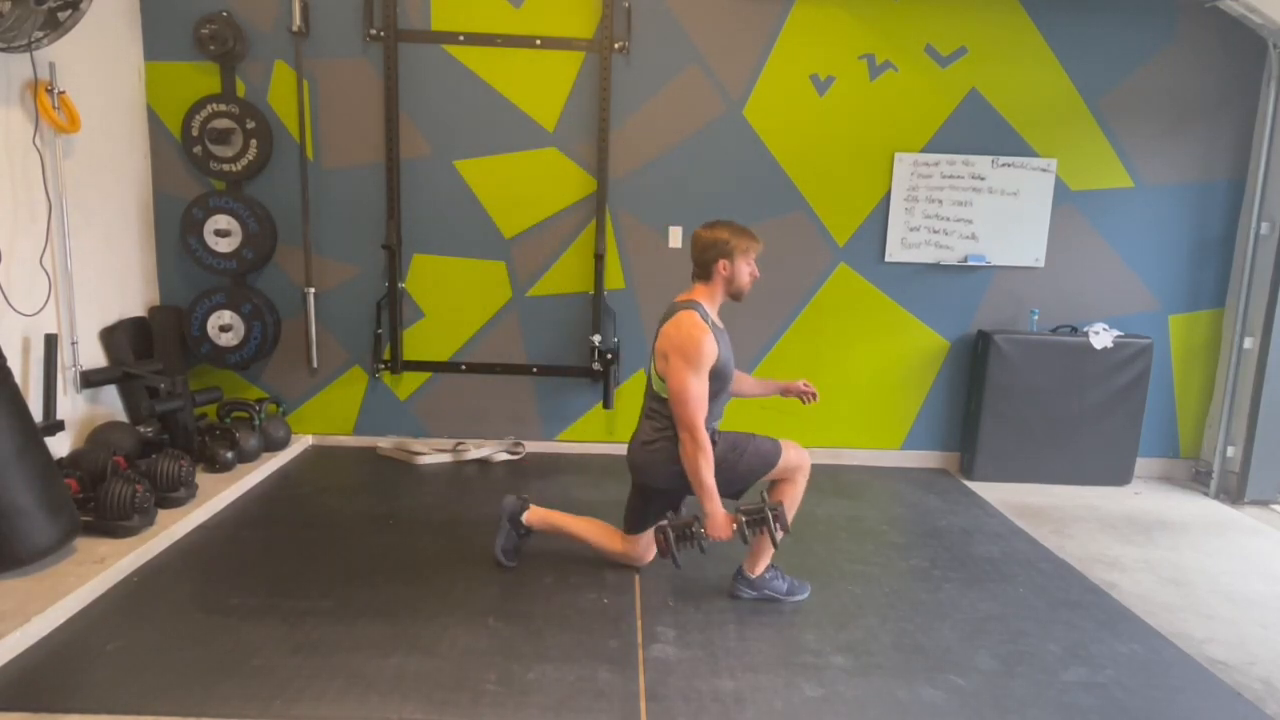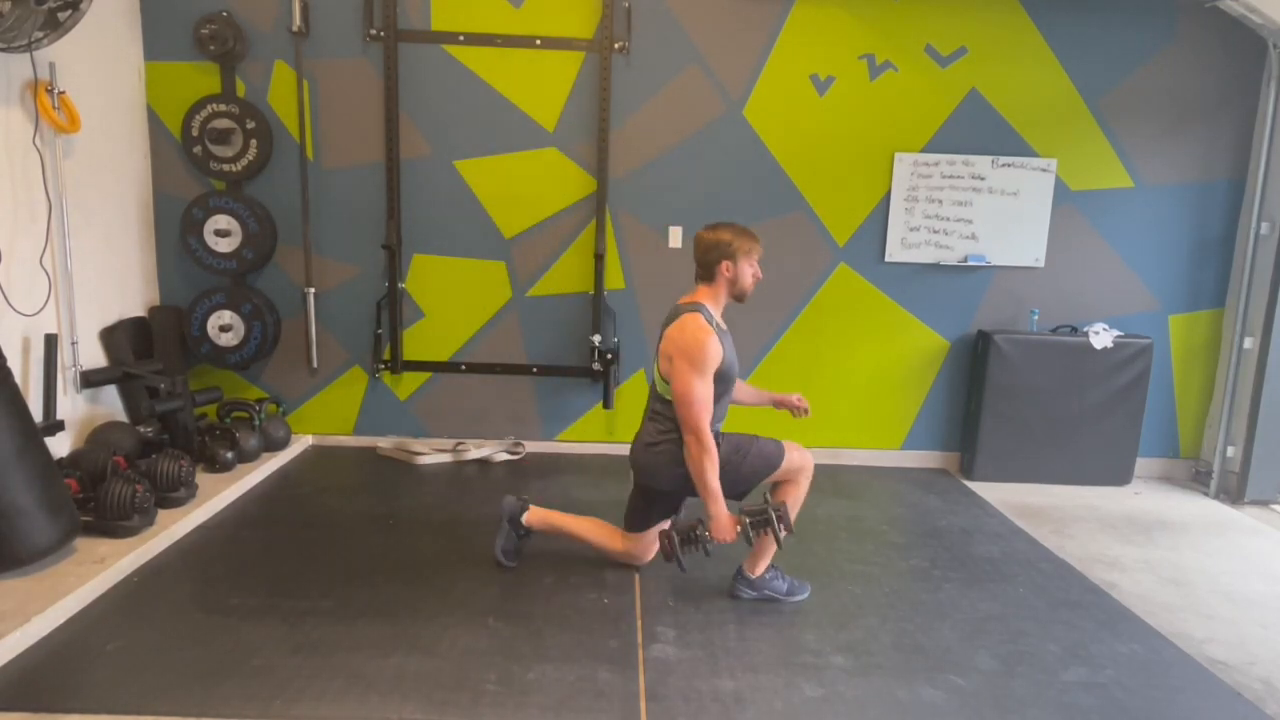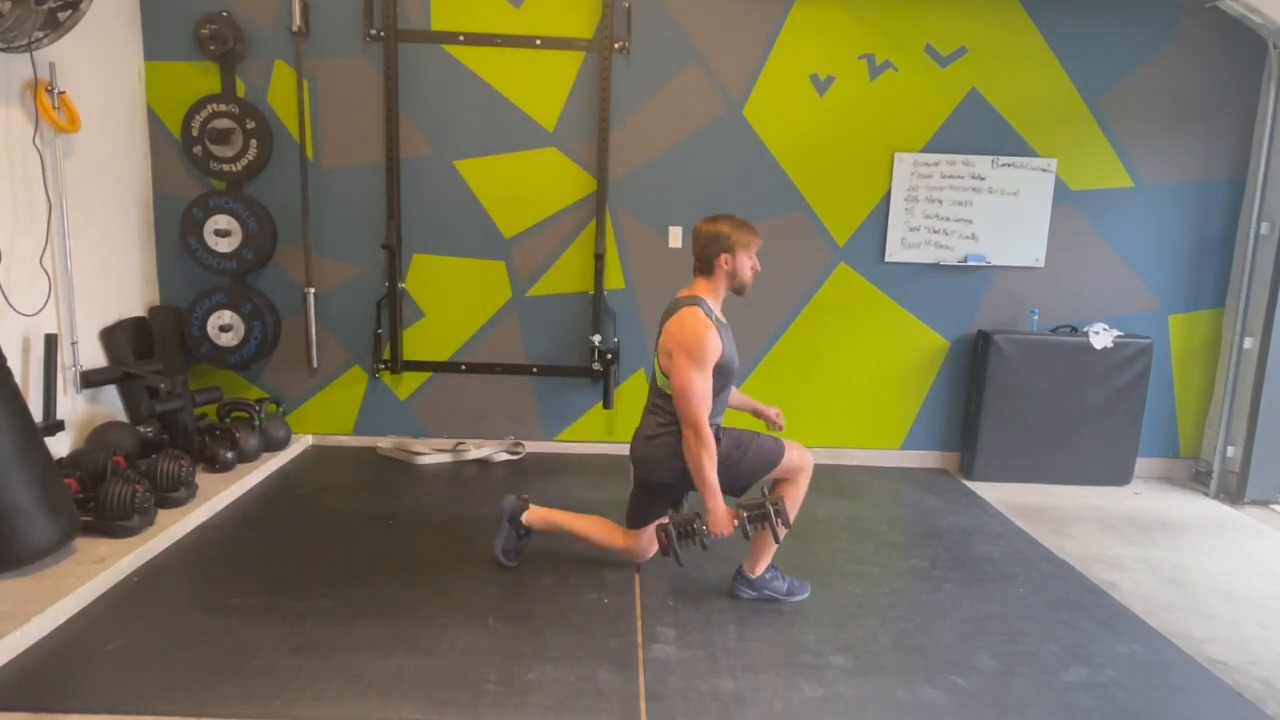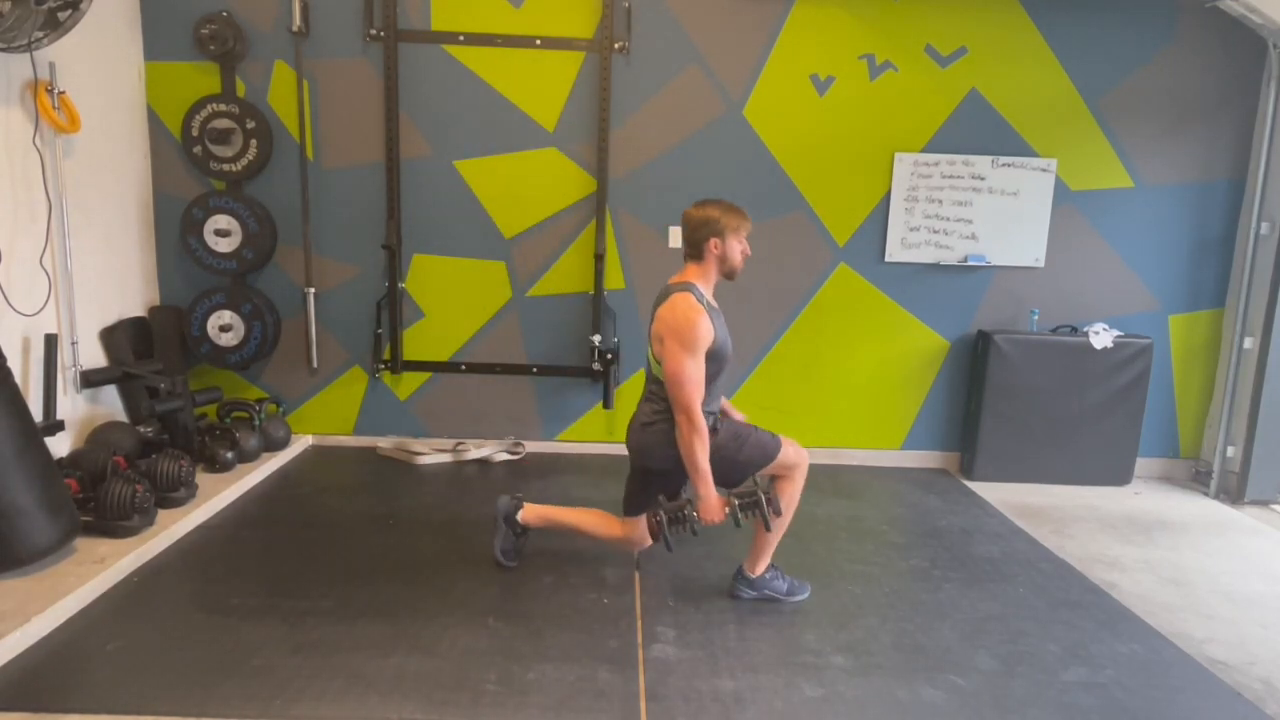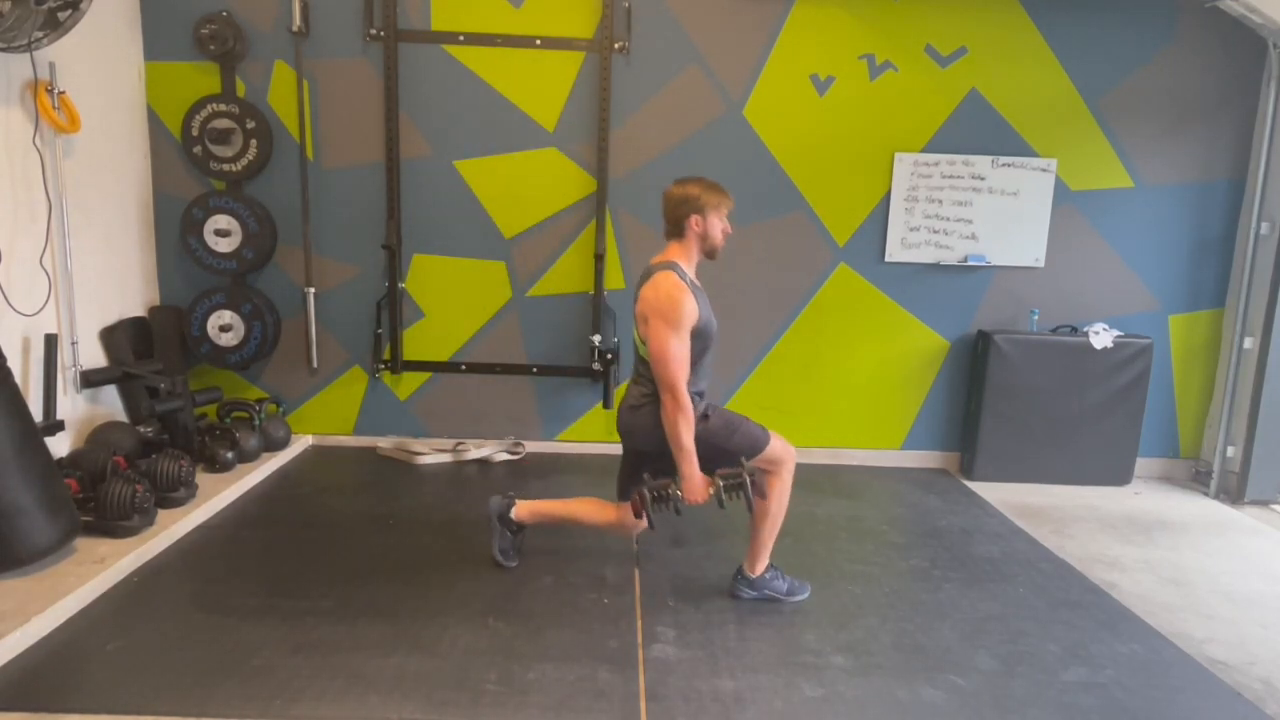
dt=0.1s
person 1, frame 1
left shoulder: (698, 313)
right shoulder: (692, 332)
left elbow: (718, 380)
right elbow: (692, 433)
left wrist: (781, 387)
right wrist: (713, 509)
left hip: (659, 452)
right hip: (674, 455)
left knee: (635, 552)
right knee: (796, 463)
left ankle: (524, 516)
right ankle: (755, 575)
person 1, frame 2
left shoulder: (699, 314)
right shoulder: (697, 335)
right elbow: (696, 435)
left wrist: (774, 398)
right wrist: (717, 511)
left hip: (660, 451)
right hip: (676, 456)
left knee: (636, 550)
right knee: (799, 464)
left ankle: (525, 517)
right ankle: (756, 575)
person 1, frame 3
left shoulder: (696, 308)
right shoulder: (696, 329)
right elbow: (695, 428)
left wrist: (755, 407)
right wrist: (714, 504)
left hip: (661, 446)
right hip: (677, 450)
left knee: (637, 547)
right knee: (799, 463)
left ankle: (524, 517)
right ankle: (756, 574)
person 1, frame 4
left shoulder: (690, 294)
right shoulder: (689, 313)
right elbow: (688, 412)
left wrist: (727, 409)
right wrist: (705, 492)
left hip: (656, 432)
right hip: (676, 436)
left knee: (635, 535)
right knee: (793, 462)
left ankle: (519, 516)
right ankle: (756, 575)
person 1, frame 5
left shoulder: (671, 273)
right shoulder: (672, 292)
right elbow: (673, 393)
right wrist: (690, 472)
left hip: (648, 417)
right hip: (663, 420)
left knee: (628, 519)
right knee: (781, 459)
left ankle: (513, 513)
right ankle: (756, 574)
